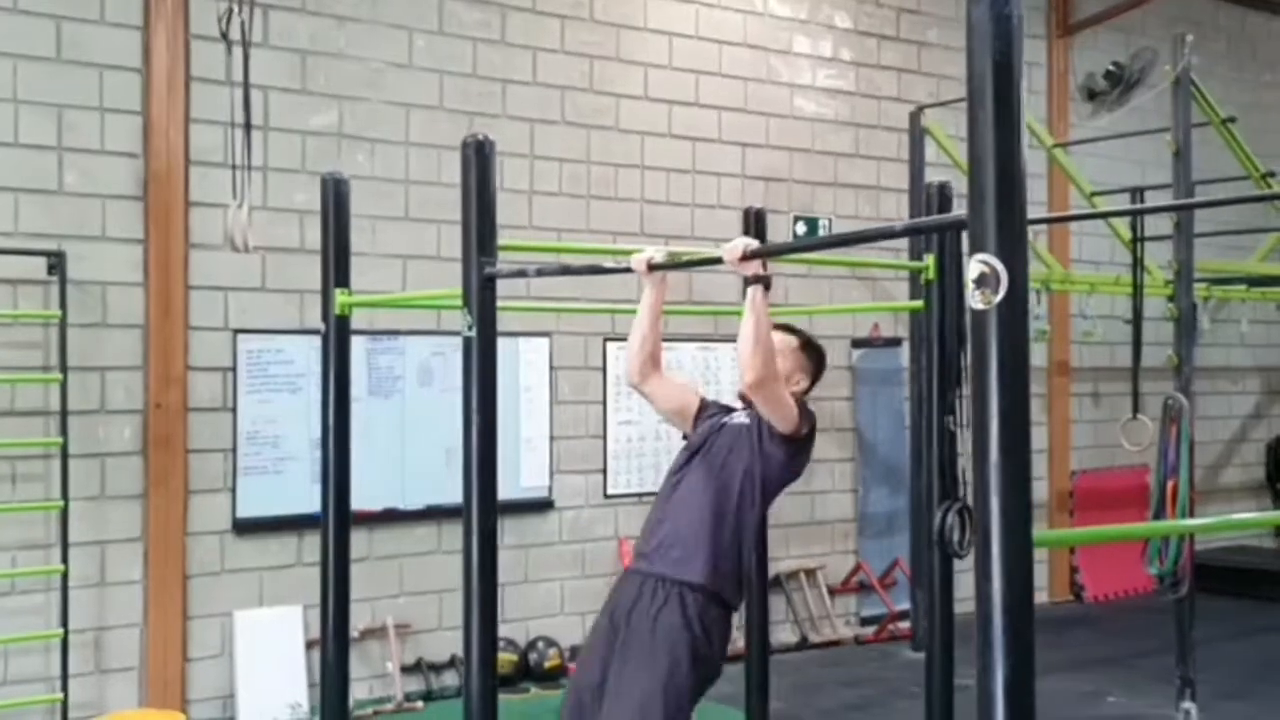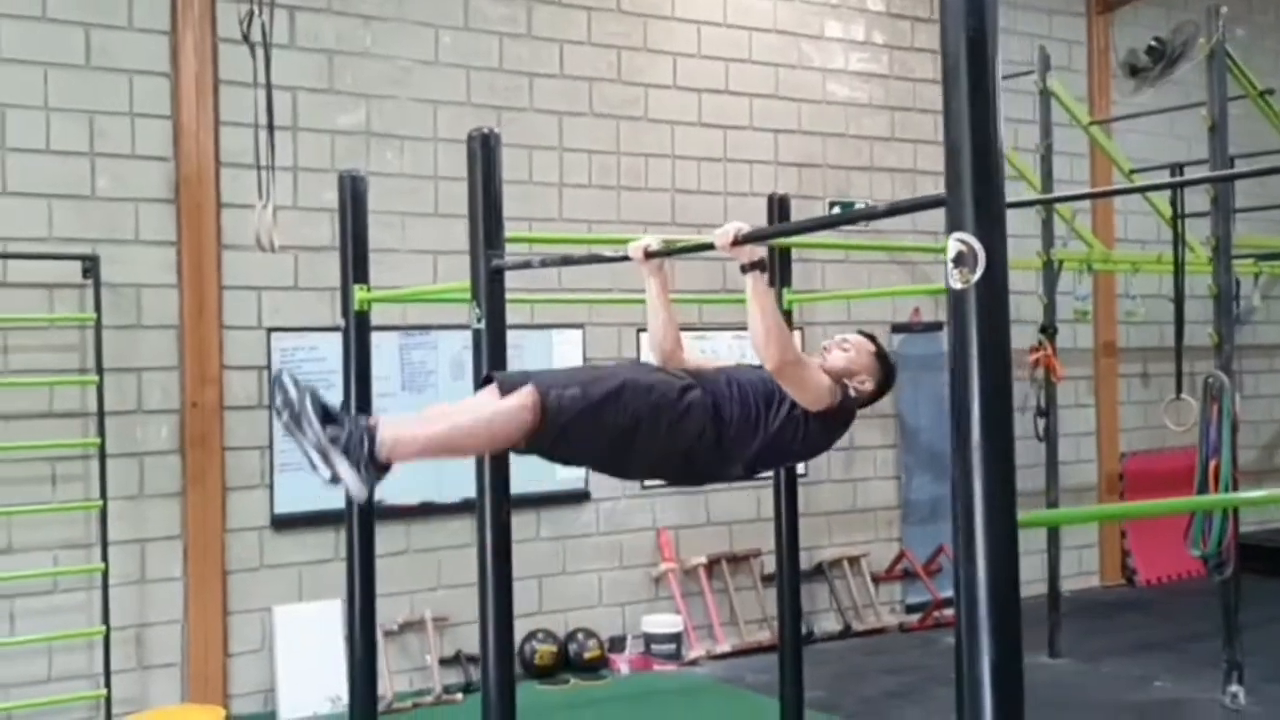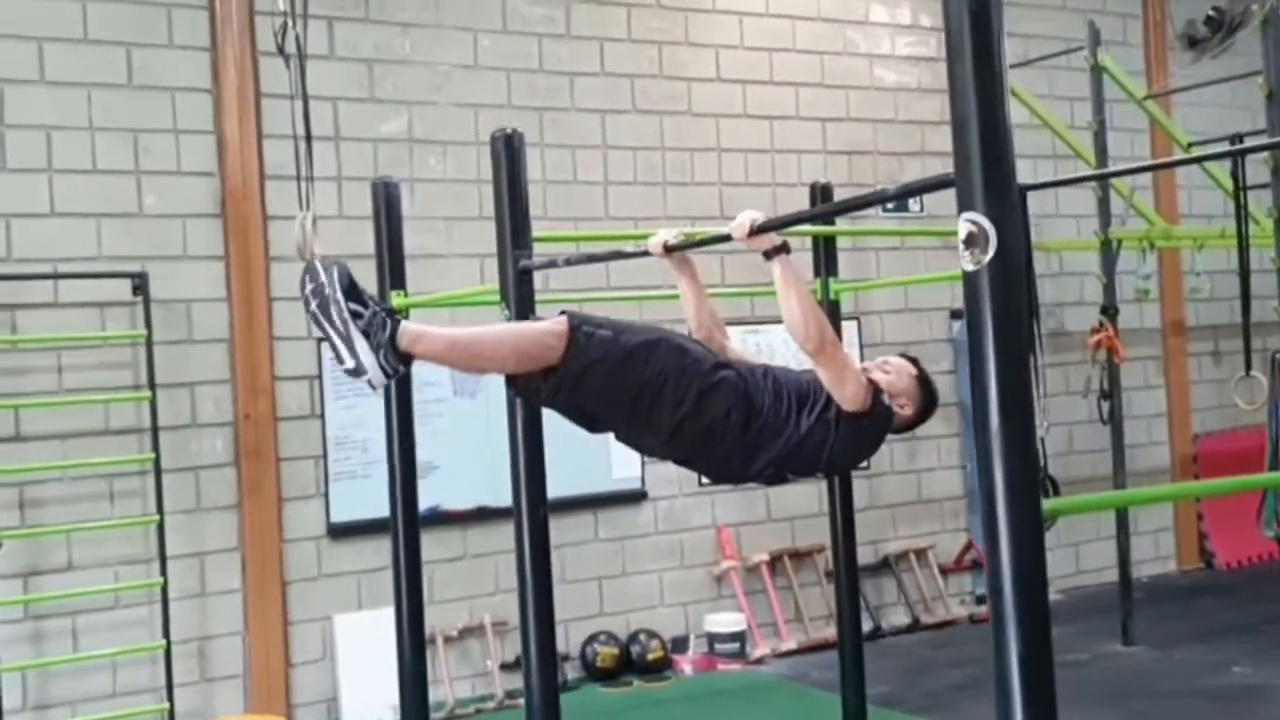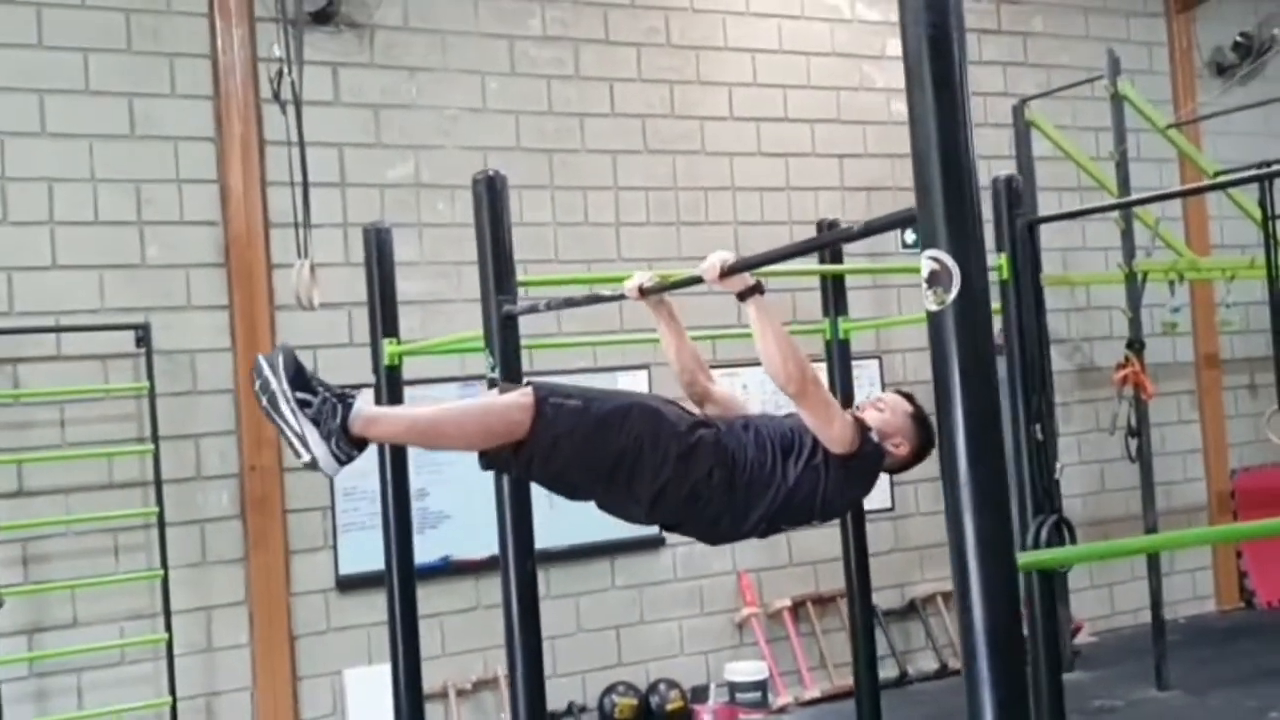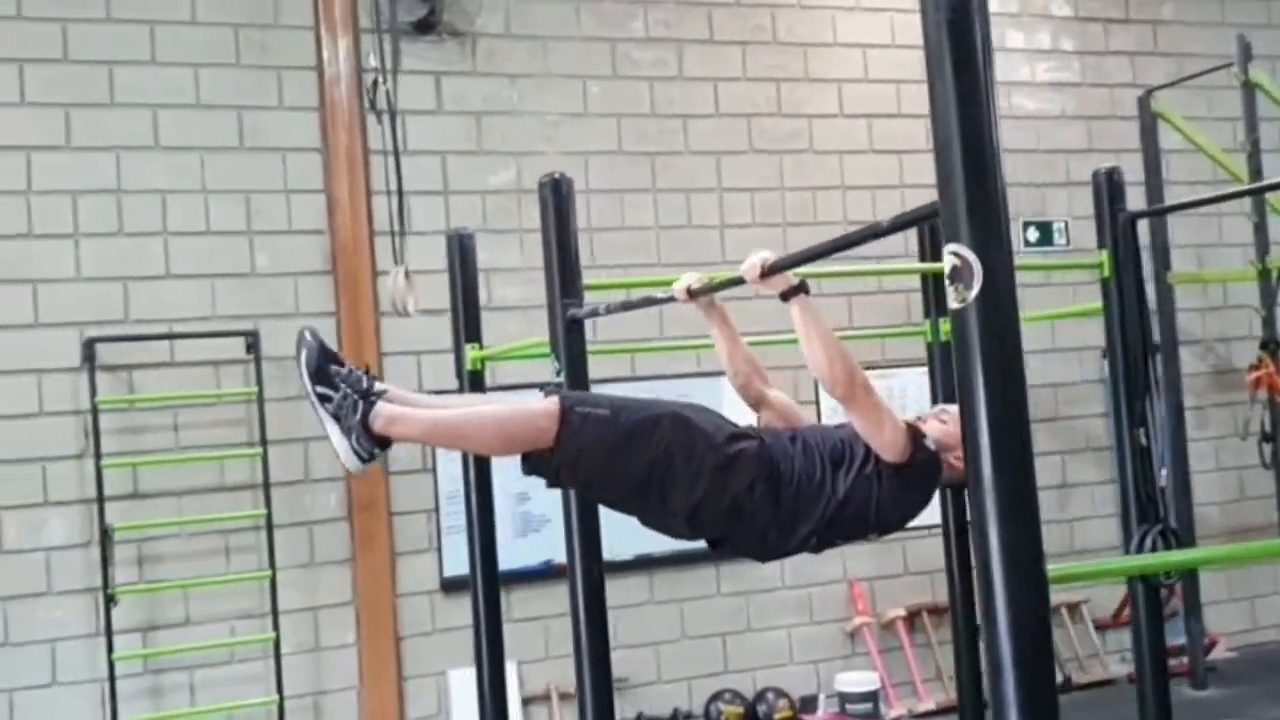
dt=0.7s
person 1, frame 1
left shoulder: (792, 427)
right shoulder: (716, 418)
left elbow: (757, 378)
right elbow: (643, 374)
left wrist: (756, 281)
right wrist: (653, 286)
left hip: (690, 597)
right hip: (641, 582)
person 1, frame 2
left shoulder: (828, 409)
right shoulder: (775, 384)
left elbow: (779, 360)
right elbow: (672, 354)
left wrist: (752, 268)
right wrist: (654, 275)
left hip: (690, 420)
right hip: (666, 403)
left knee: (532, 404)
right knee: (504, 392)
left ankle: (369, 450)
right ankle: (364, 436)
person 1, frame 3
left shoulder: (861, 419)
right shoulder: (804, 398)
left elbow: (818, 343)
right elbow: (714, 343)
left wrist: (775, 252)
right wrist: (683, 267)
left hip: (716, 411)
right hip: (701, 402)
left knee: (560, 336)
right knee: (542, 353)
left ankle: (392, 338)
right ankle: (385, 341)
person 1, frame 4
left shoulder: (849, 459)
right shoulder: (791, 445)
left elbow: (797, 383)
right elbow: (701, 389)
left wrist: (748, 293)
right wrist: (661, 309)
left hip: (696, 469)
right hip: (683, 464)
left knee: (523, 409)
right knee: (512, 416)
left ankle: (350, 423)
right ankle: (348, 419)
person 1, frame 5
left shoulder: (908, 468)
right shoulder: (853, 453)
left elbow: (848, 387)
right elbow: (757, 390)
left wrist: (791, 293)
right wrist: (712, 311)
left hip: (740, 483)
right hip: (728, 481)
left knee: (551, 419)
right knee: (541, 417)
left ankle: (373, 420)
right ankle: (378, 402)
